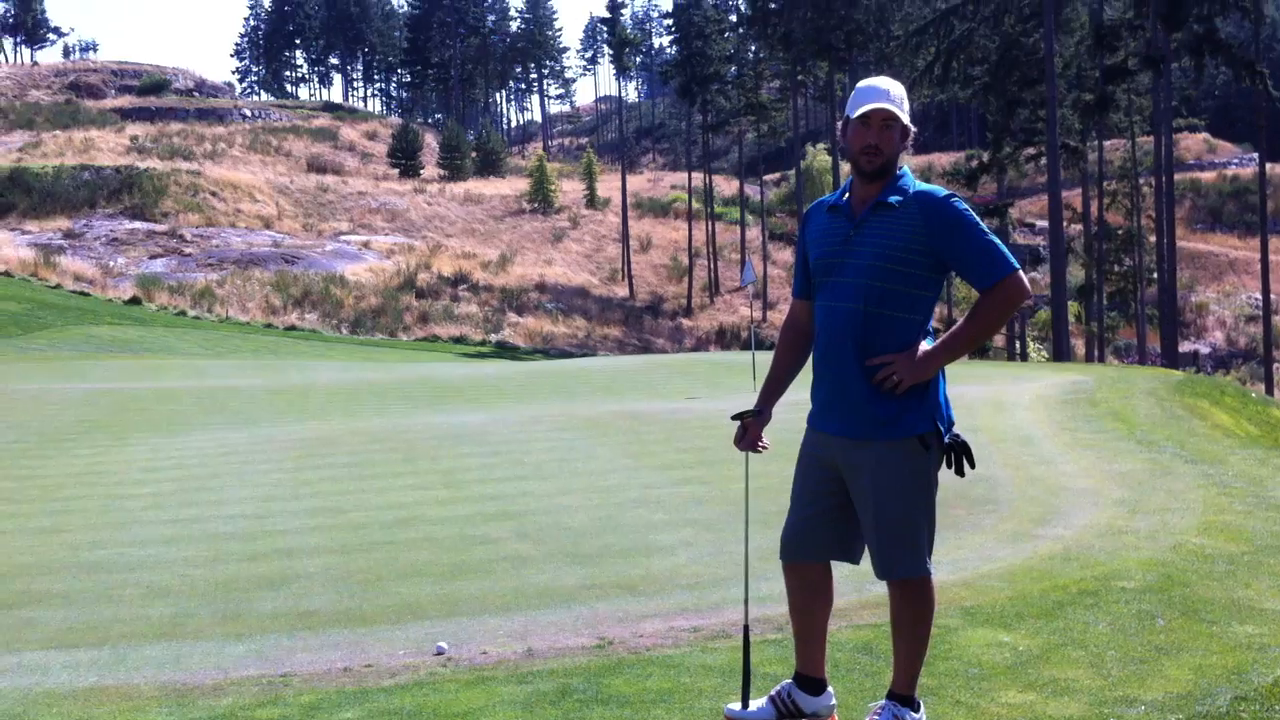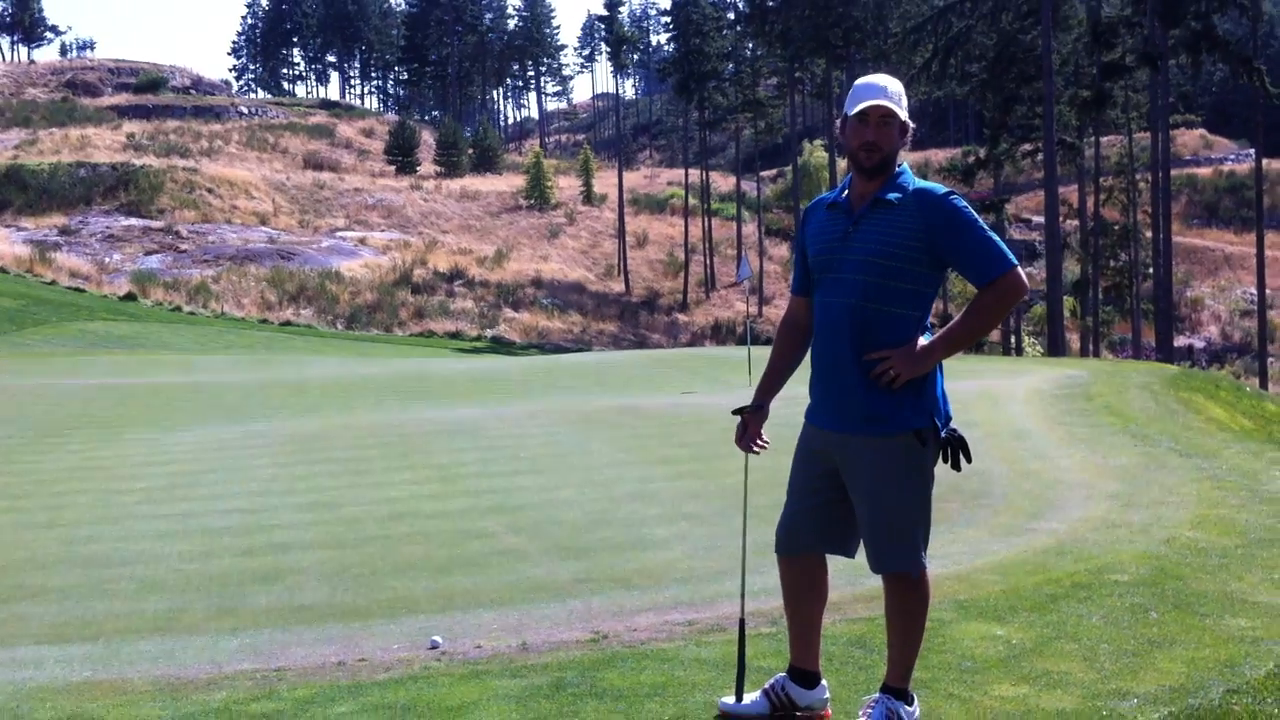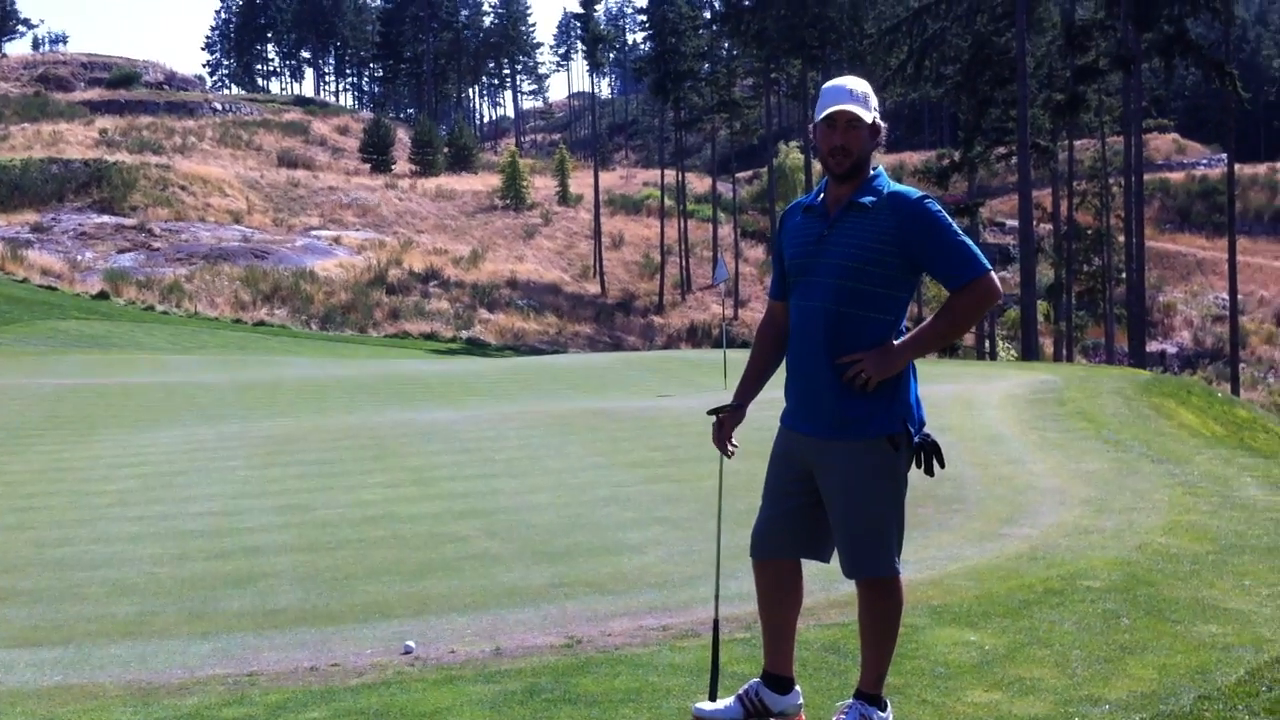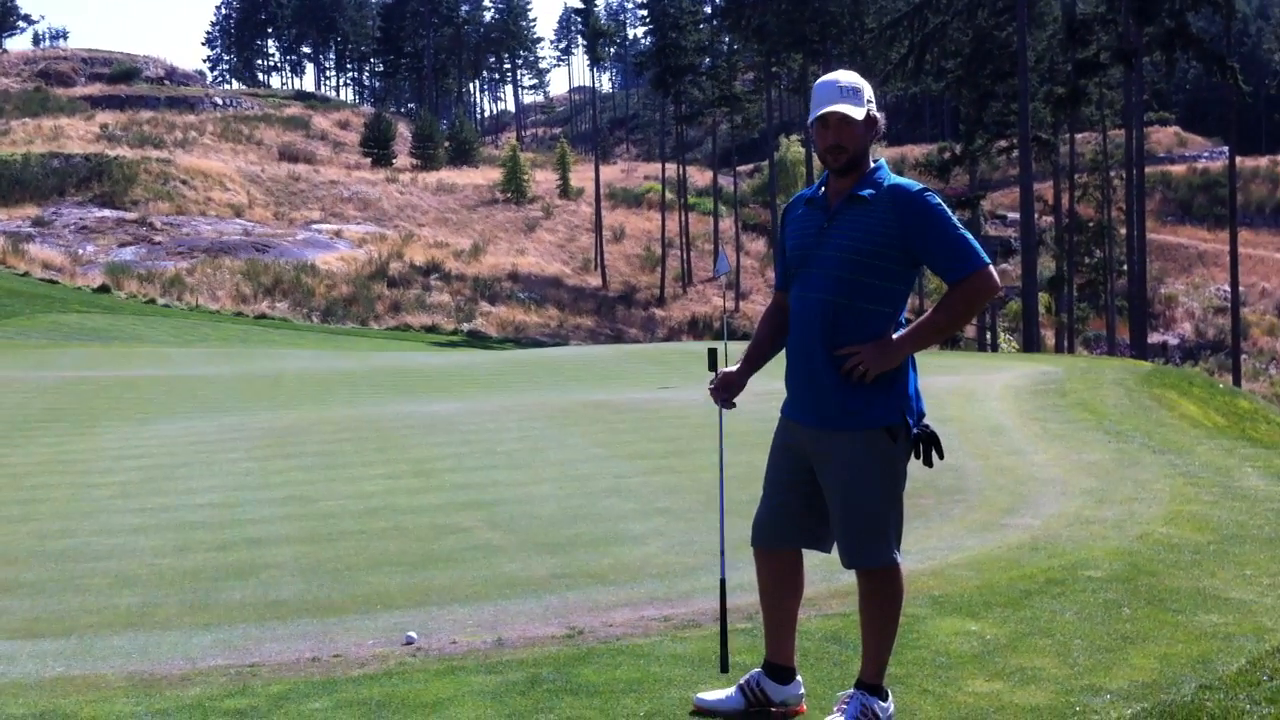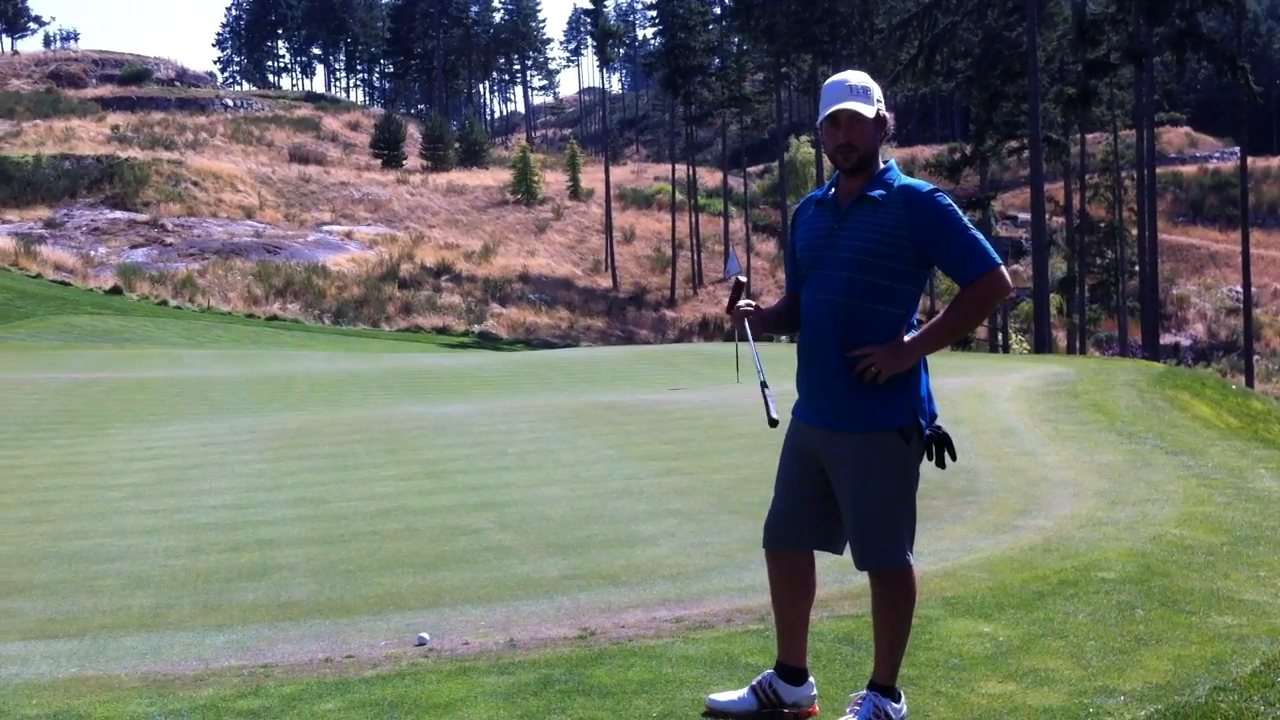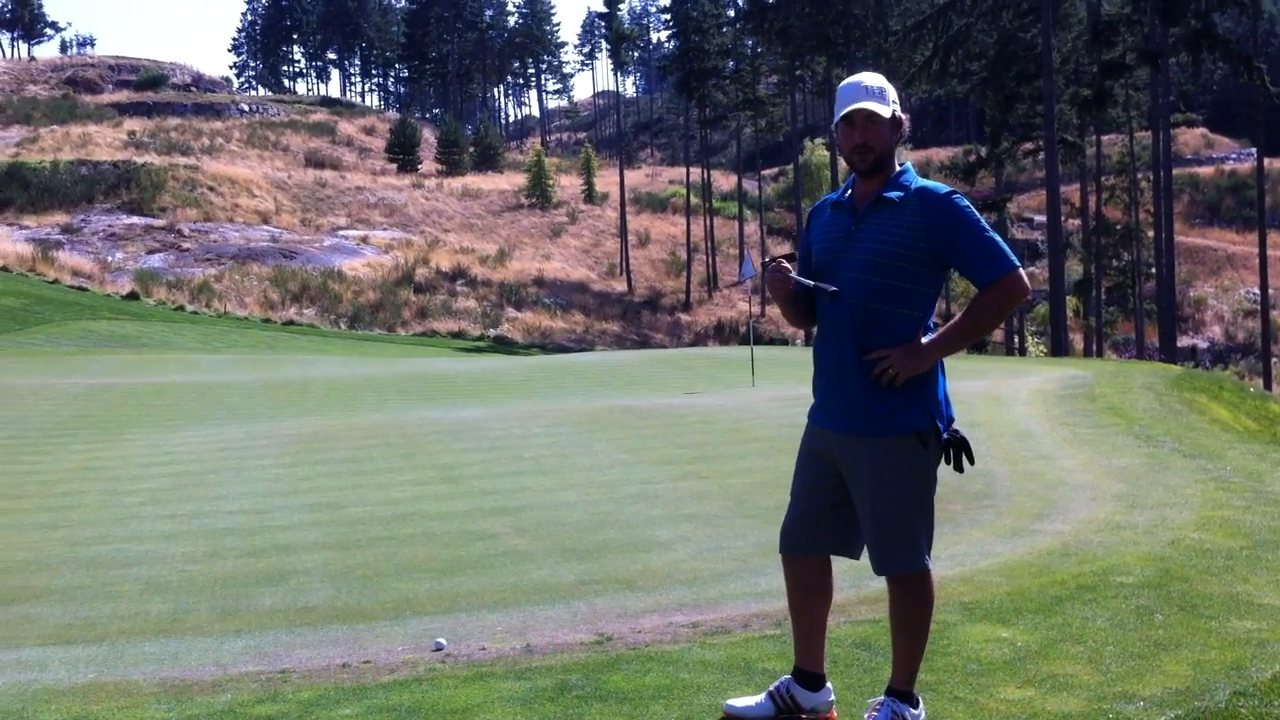
dt=0.3s
person 1, frame 1
left shoulder: (934, 210)
right shoulder: (818, 217)
left elbow: (1011, 289)
left wrist: (934, 356)
right wrist: (764, 405)
left hip: (899, 428)
right hip: (826, 425)
left knee: (904, 567)
right knee: (802, 553)
person 1, frame 2
left shoulder: (932, 207)
right shoulder: (817, 214)
left elbow: (1009, 284)
left wrist: (931, 350)
right wrist: (761, 401)
left hip: (896, 423)
right hip: (824, 420)
left knee: (899, 563)
right knee: (797, 546)
person 1, frame 3
left shoulder: (906, 211)
right shoulder: (795, 218)
left elbow: (982, 289)
left wrist: (901, 352)
right wrist: (739, 403)
left hip: (870, 428)
right hip: (799, 424)
left knee: (873, 567)
right knee: (772, 551)
person 1, frame 4
left shoulder: (907, 203)
right shoulder: (797, 210)
left elbow: (980, 282)
left wrist: (900, 345)
right wrist: (744, 367)
left hip: (870, 418)
right hip: (800, 414)
left knee: (873, 557)
right knee: (773, 540)
person 1, frame 5
left shoulder: (917, 204)
right shoulder: (808, 211)
left elbow: (992, 283)
left wrist: (913, 347)
right wrist: (763, 317)
left hip: (882, 419)
right hip: (811, 415)
left knee: (886, 558)
right knee: (785, 542)
person 1, frame 6
left shoulder: (934, 206)
right shoulder: (822, 214)
left elbow: (1010, 285)
left wrist: (931, 348)
right wrist: (783, 292)
left hip: (899, 424)
right hip: (828, 419)
left knee: (904, 563)
right knee: (801, 547)
